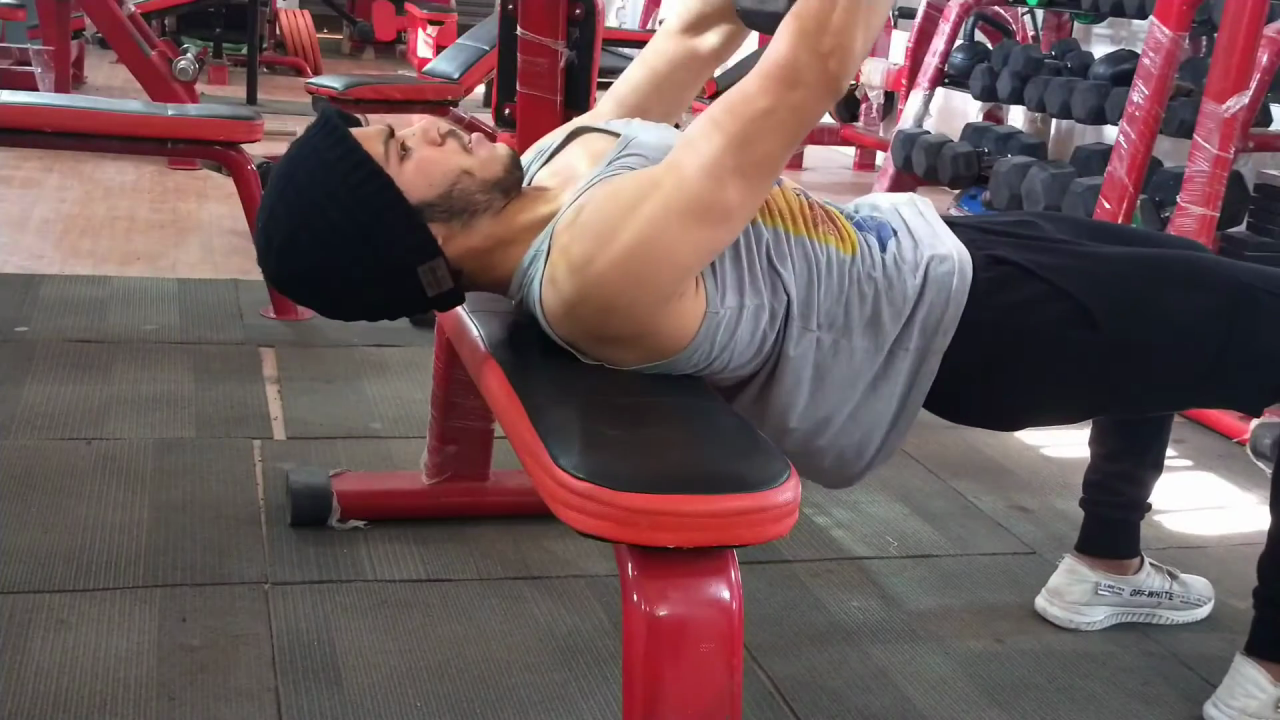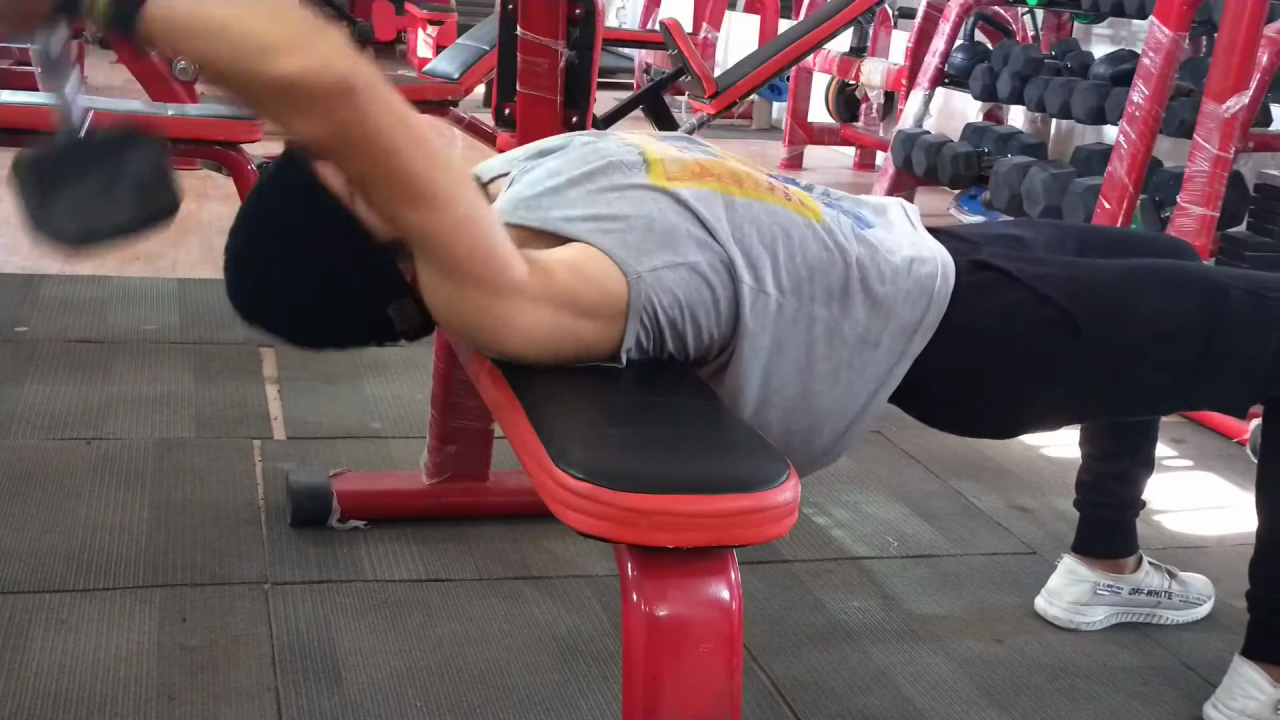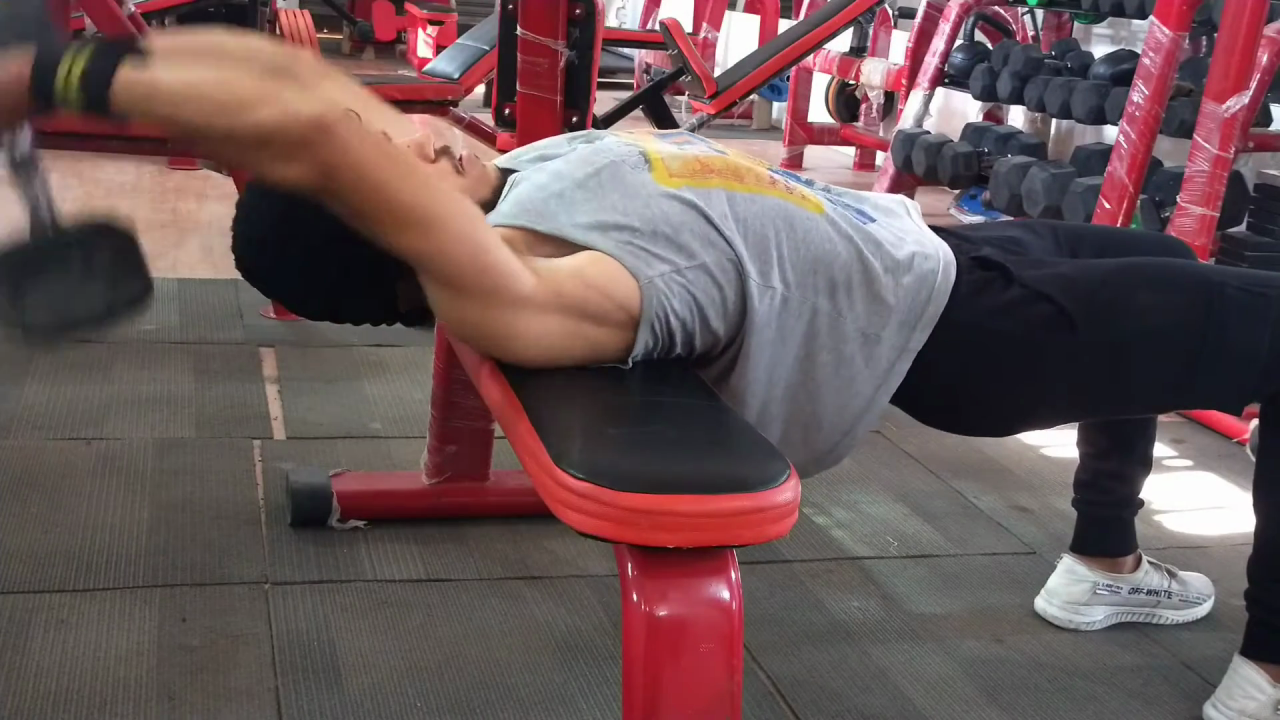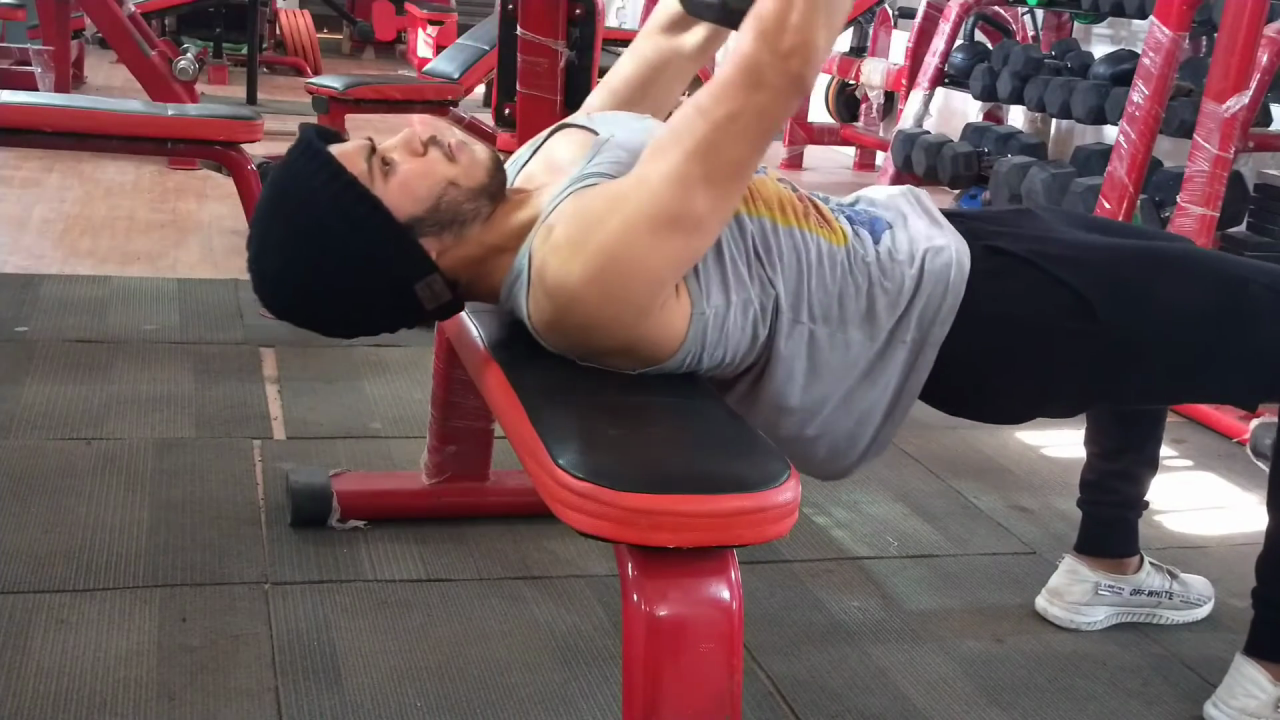
dt=1s
person 1, frame 1
left shoulder: (558, 164)
right shoulder: (601, 272)
left hip: (925, 241)
right hip: (958, 319)
left knee: (1178, 279)
left ankle: (1105, 569)
person 1, frame 2
left shoulder: (485, 189)
right shoulder: (505, 293)
left hip: (887, 240)
right hip: (940, 318)
left knee: (1159, 266)
left ankle: (1102, 565)
person 1, frame 3
left shoulder: (504, 188)
right shoulder: (510, 297)
left elbow: (310, 92)
right elbow: (311, 137)
left wrist: (104, 62)
left hip: (910, 245)
right hip: (950, 317)
left knee: (1155, 260)
left ankle: (1103, 565)
person 1, frame 4
left shoulder: (536, 171)
right shoulder: (584, 276)
left hip: (913, 235)
right hip: (955, 311)
left knee: (1162, 272)
left ankle: (1105, 566)
